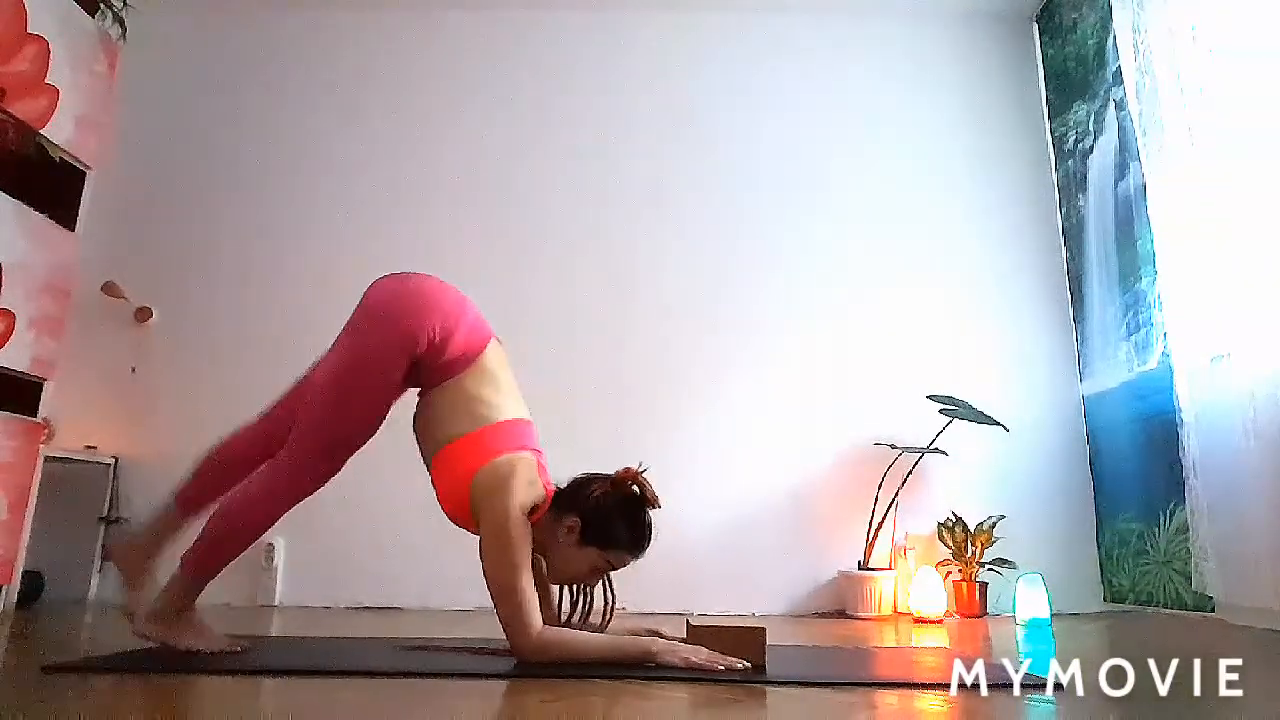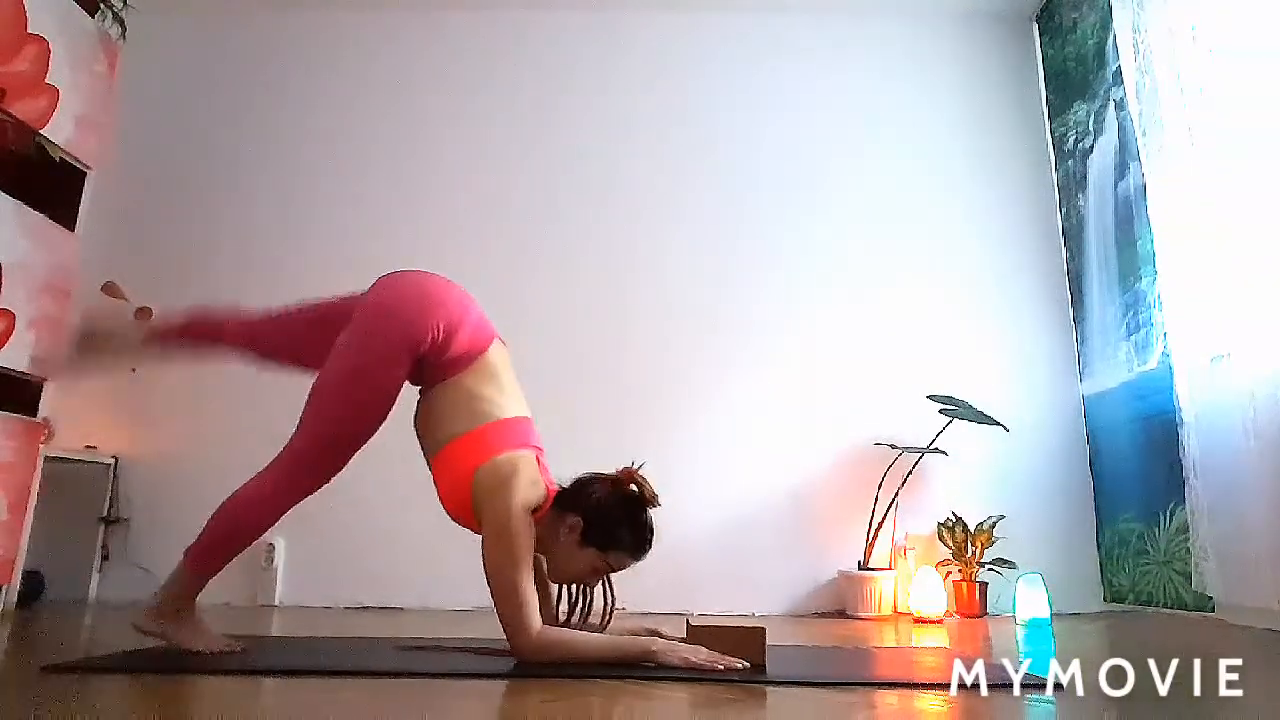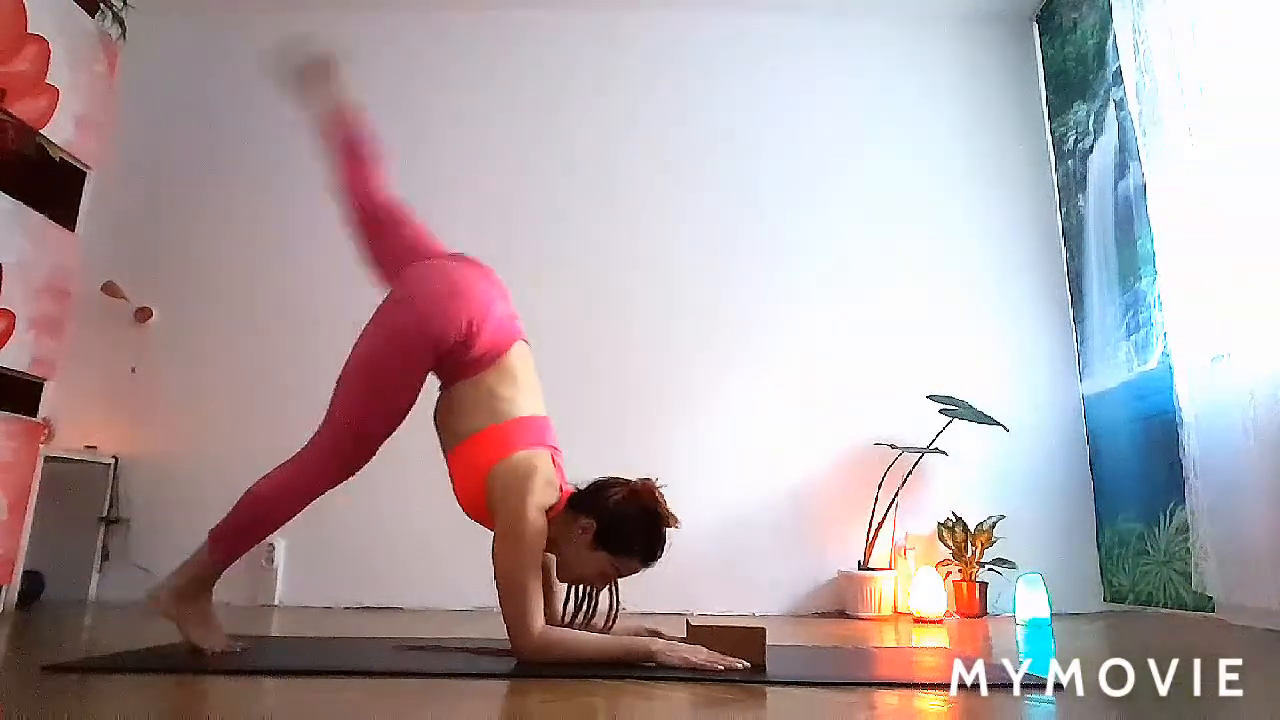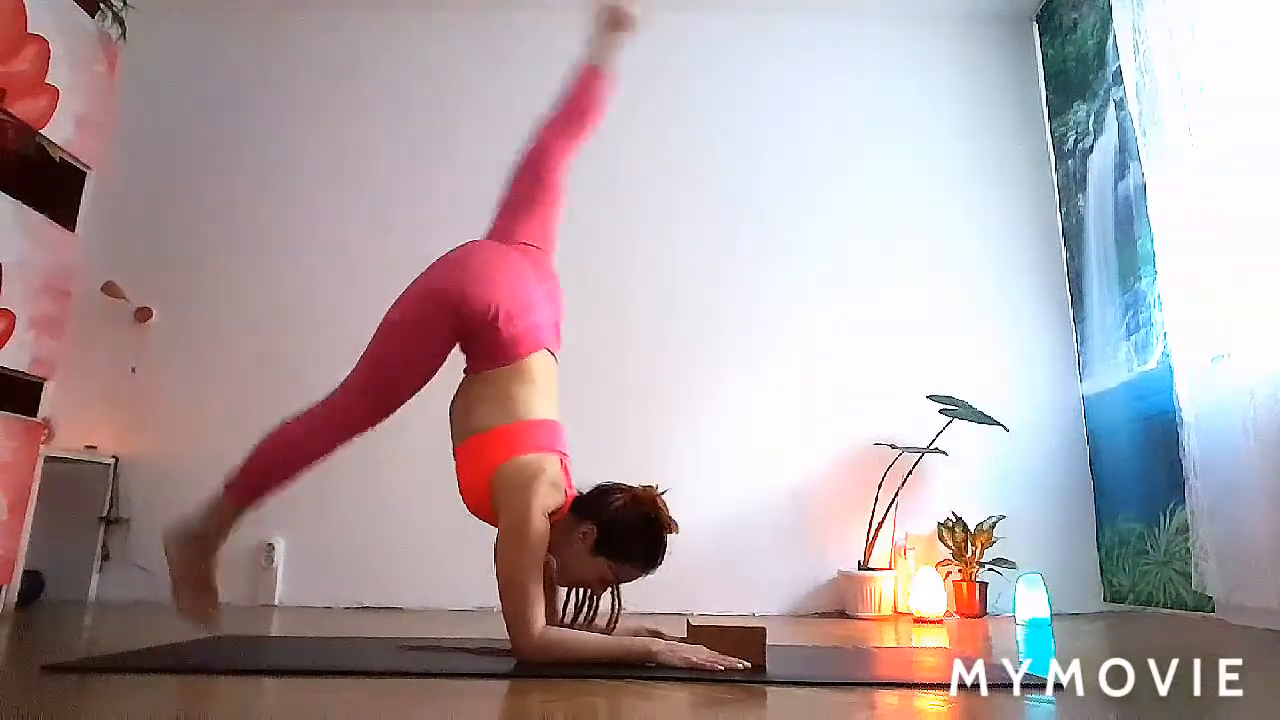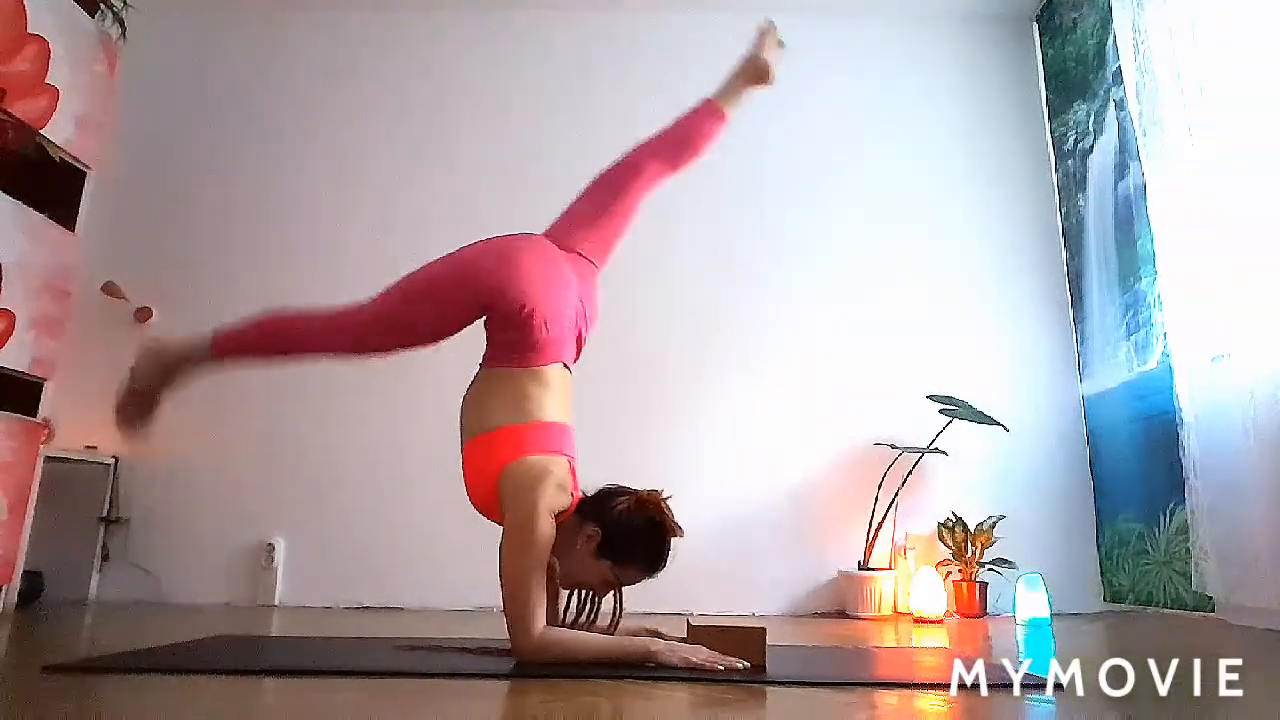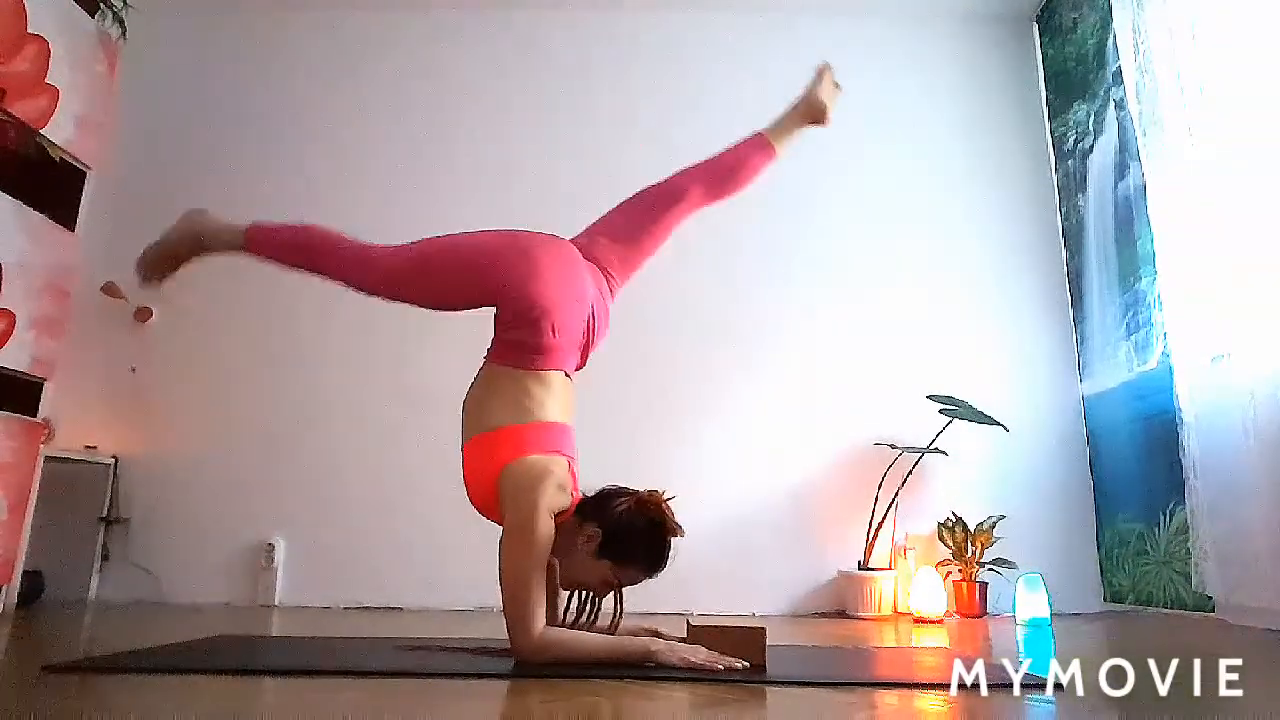
dt=0.2s
person 1, frame 1
left shoulder: (536, 499)
right shoulder: (512, 498)
left elbow: (540, 625)
right elbow: (530, 642)
left wrist: (626, 638)
right wrist: (647, 647)
left hip: (422, 321)
right hip: (409, 318)
left knee: (284, 432)
right knee: (298, 464)
left ankle: (151, 536)
right ankle: (172, 604)
person 1, frame 2
left shoulder: (539, 494)
right shoulder: (515, 500)
right elbow: (530, 640)
left wrist: (619, 636)
right wrist: (645, 644)
left hip: (425, 316)
right hip: (415, 313)
left knee: (250, 337)
right knee: (300, 468)
left ankle: (132, 337)
right ankle: (171, 608)
person 1, frame 3
right shoulder: (527, 502)
right elbow: (531, 639)
right wrist: (649, 646)
left hip: (463, 299)
right hip: (441, 308)
left knee: (372, 203)
right knee: (331, 458)
left ankle: (324, 95)
right ankle: (191, 584)
person 1, frame 4
right shoulder: (533, 499)
right elbow: (530, 640)
right wrist: (650, 647)
left hip: (516, 279)
right hip: (475, 294)
left knee: (552, 155)
right knee: (344, 414)
person 1, frame 5
right shoulder: (535, 502)
right elbow: (529, 639)
right wrist: (646, 648)
left hip: (558, 286)
right hip: (519, 284)
left knee: (644, 169)
right knee: (339, 332)
left ankle: (738, 82)
person 1, frame 6
right shoulder: (536, 502)
right elbow: (529, 640)
right wrist: (646, 645)
left hip: (571, 291)
right hip: (539, 284)
left knee: (685, 193)
right knee: (363, 264)
left ankle: (796, 117)
